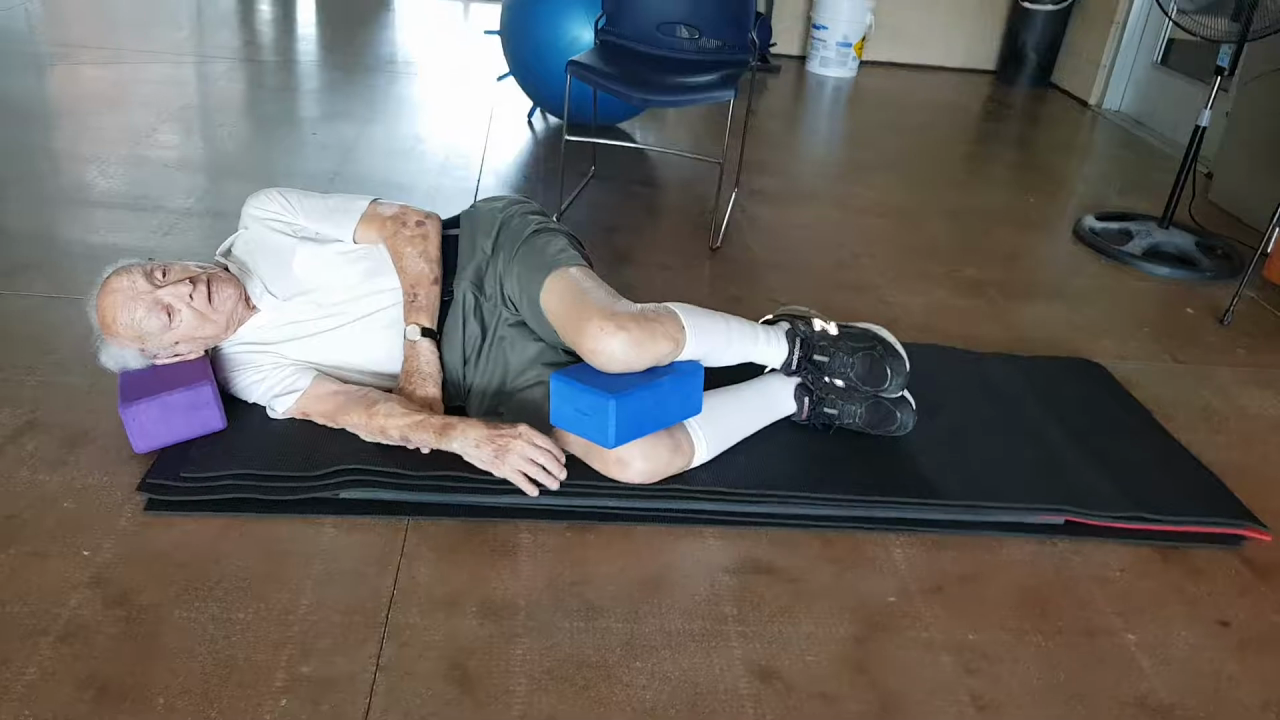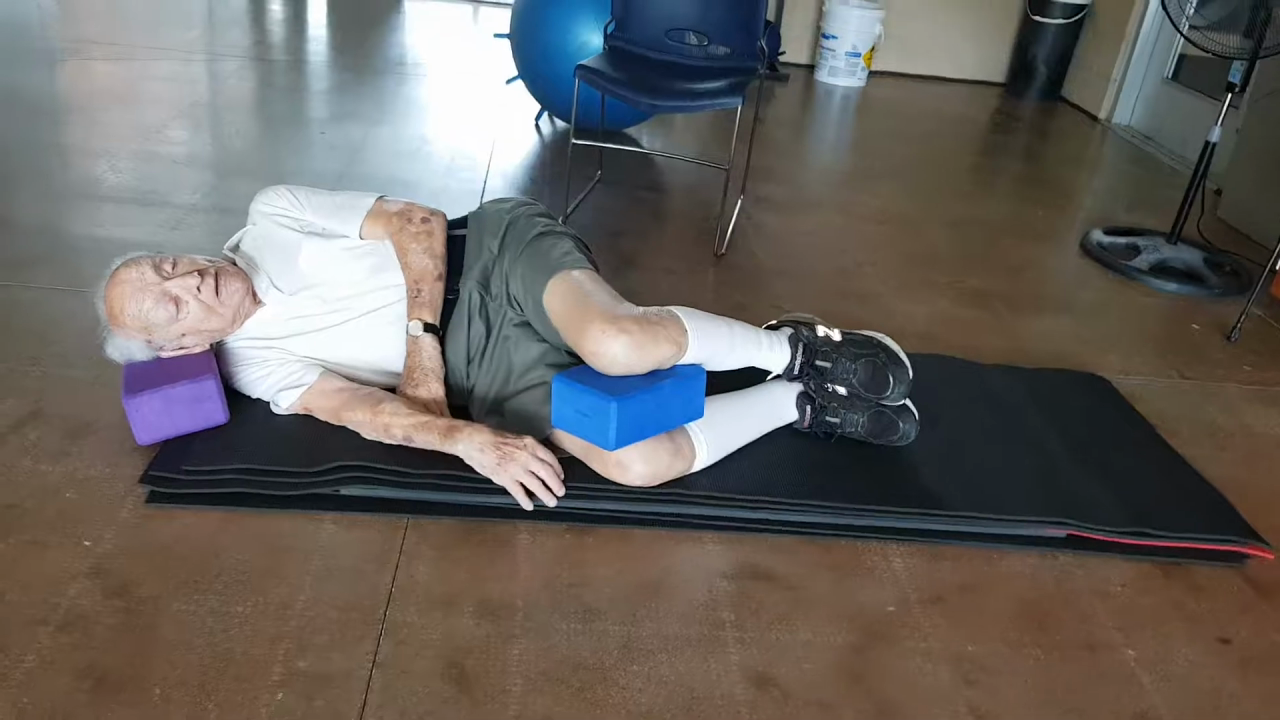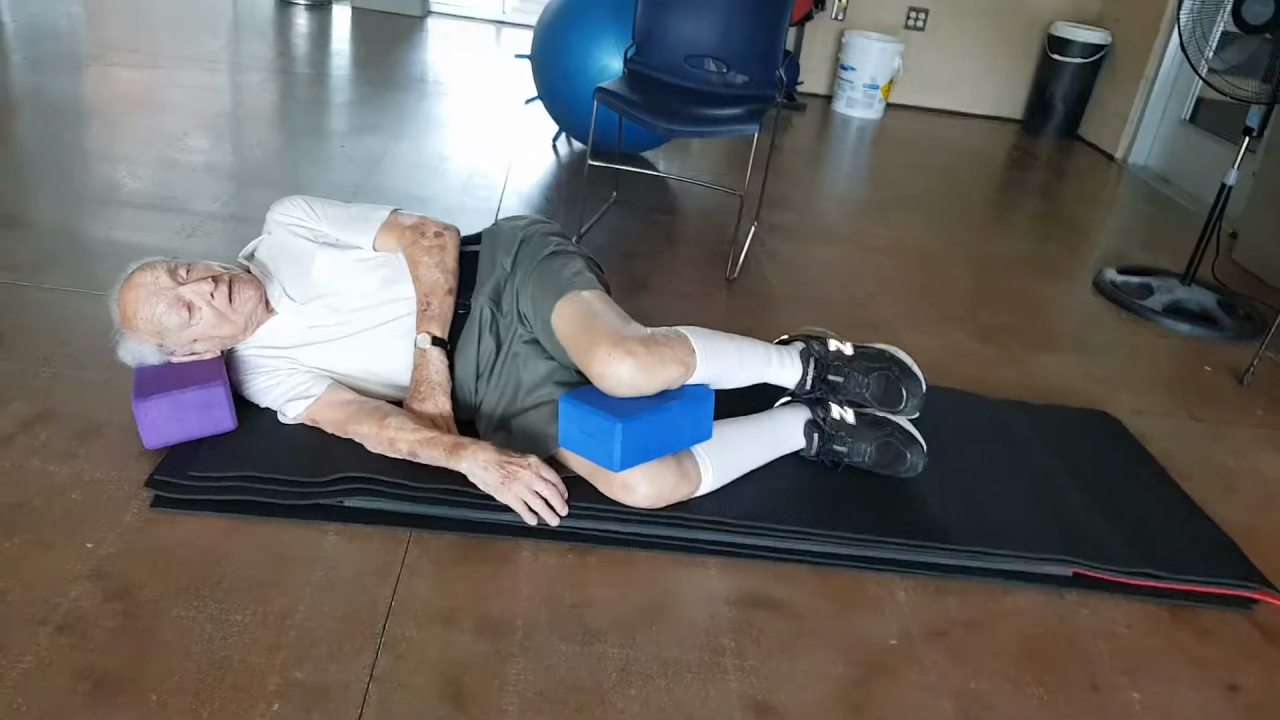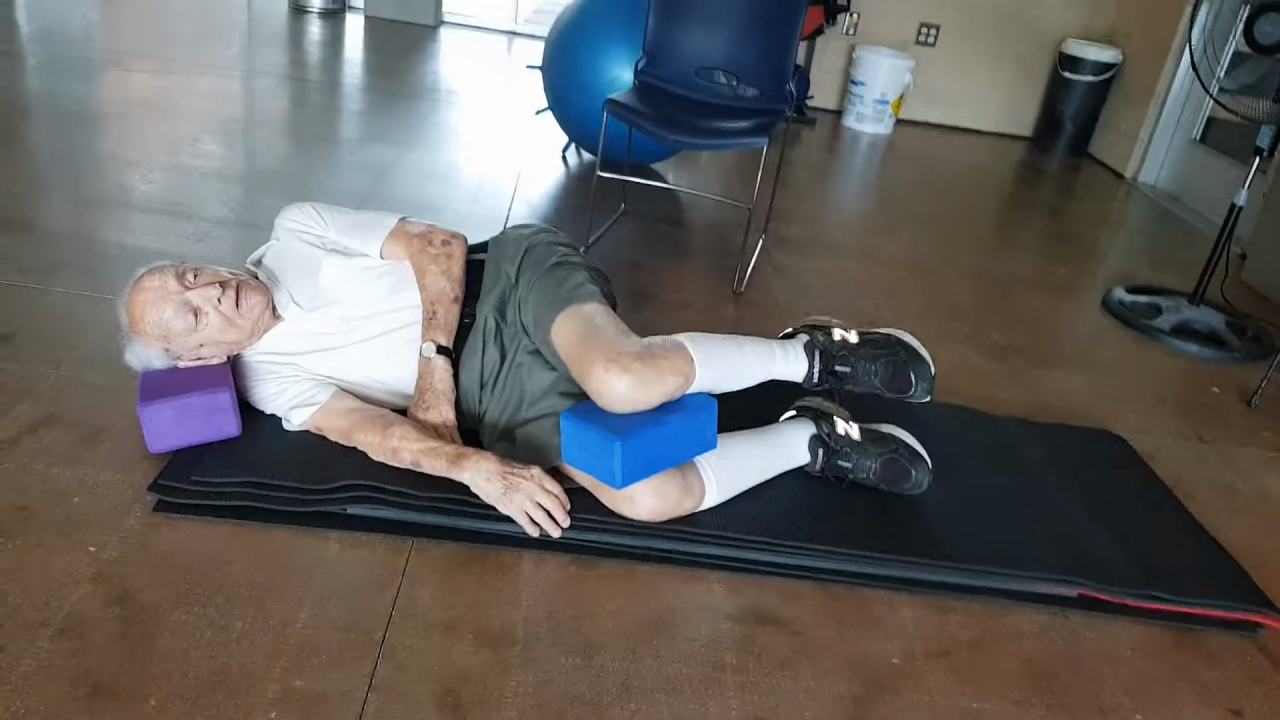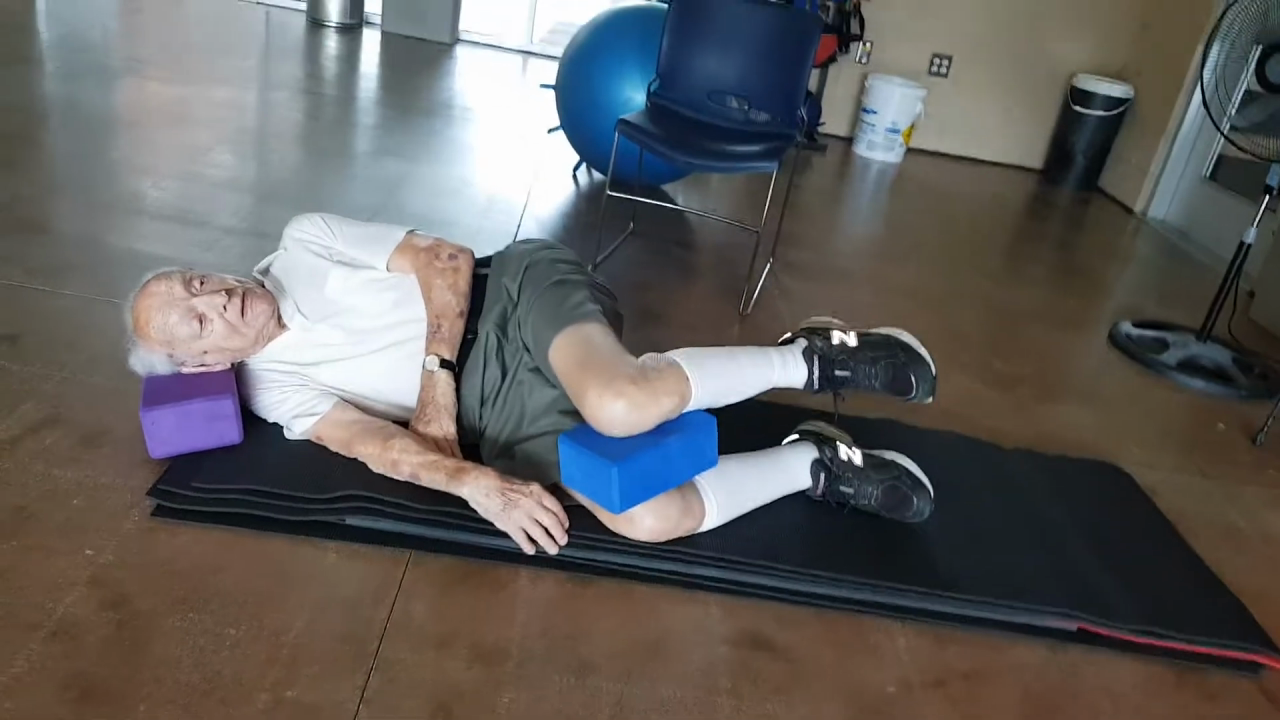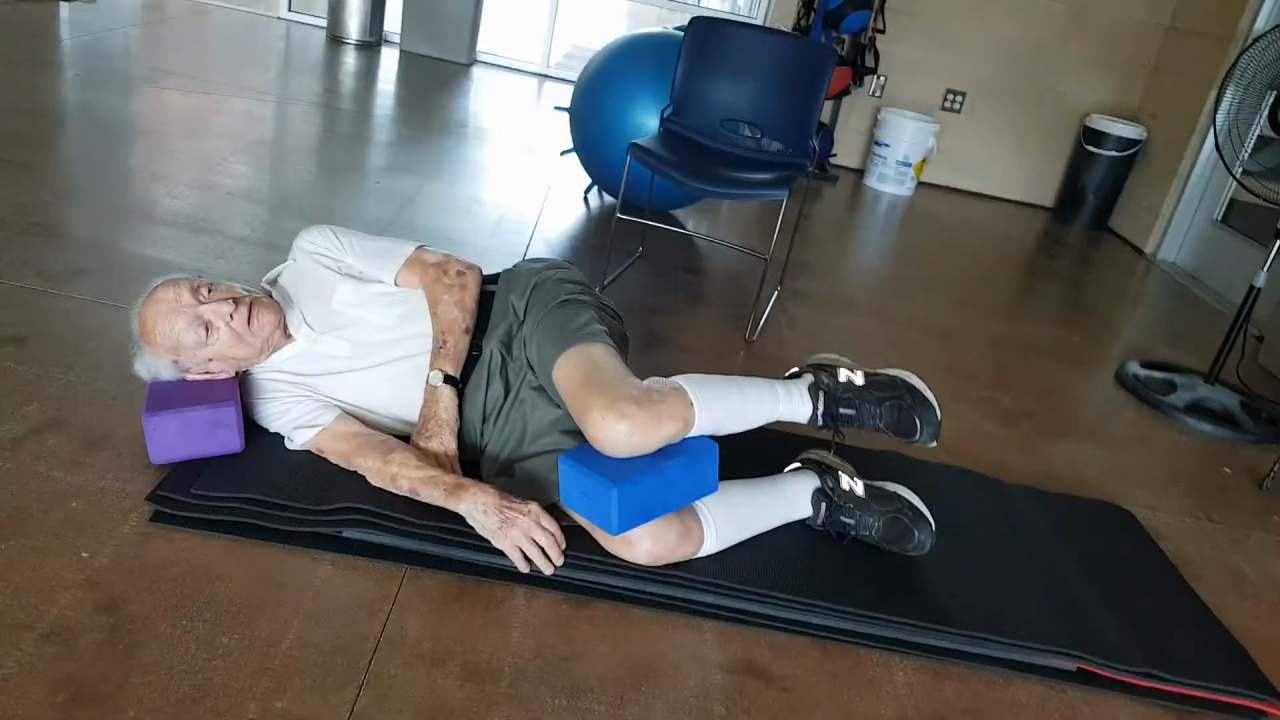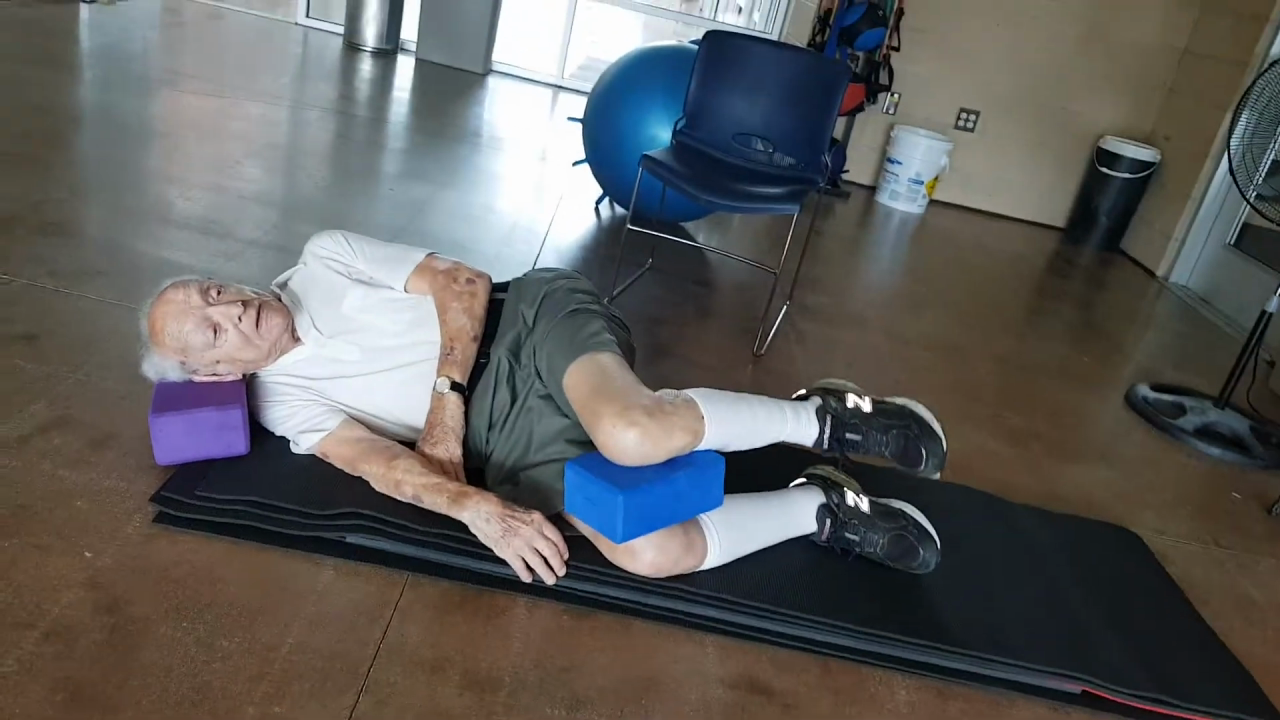
dt=0.2s
person 1, frame 1
left shoulder: (263, 220)
right shoulder: (250, 373)
left elbow: (412, 226)
right elbow: (362, 415)
left wrist: (417, 344)
right wrist: (465, 435)
right hip: (478, 369)
left knee: (615, 340)
right knee: (638, 458)
left ankle: (787, 343)
right ankle: (796, 396)
person 1, frame 2
left shoulder: (271, 216)
right shoulder: (253, 367)
left elbow: (418, 223)
right elbow: (363, 411)
left wrist: (419, 338)
right wrist: (465, 439)
right hip: (484, 366)
left knee: (617, 342)
right knee: (637, 460)
left ankle: (789, 348)
right ankle: (798, 403)
person 1, frame 3
left shoulder: (287, 226)
right shoulder: (263, 376)
left elbow: (431, 238)
right elbow: (370, 426)
left wrist: (425, 348)
right wrist: (473, 460)
right hip: (490, 385)
left knee: (624, 364)
right knee: (645, 485)
left ankle: (803, 366)
right ankle: (806, 427)
person 1, frame 4
left shoulder: (293, 233)
right shoulder: (269, 383)
left elbow: (438, 246)
right elbow: (378, 434)
left wrist: (430, 359)
right wrist: (475, 467)
right hip: (499, 397)
left knee: (621, 380)
right knee: (648, 496)
left ankle: (808, 355)
right ankle: (812, 443)
person 1, frame 5
left shoulder: (303, 242)
right shoulder: (273, 392)
left elbow: (446, 260)
right elbow: (378, 444)
left wrist: (434, 373)
right wrist: (474, 482)
right hip: (498, 413)
left knee: (618, 403)
right knee: (648, 518)
left ankle: (810, 360)
right ankle: (815, 464)
person 1, frame 6
left shoulder: (312, 255)
right shoulder: (276, 401)
left elbow: (455, 276)
right elbow: (378, 459)
left wrist: (438, 388)
right wrist: (474, 502)
right hip: (500, 431)
left knee: (621, 425)
right knee: (649, 540)
left ankle: (815, 396)
right ankle: (816, 494)
person 1, frame 7
left shoulder: (323, 259)
right shoulder: (283, 403)
left elbow: (465, 284)
right elbow: (382, 465)
left wrist: (444, 395)
right wrist: (477, 510)
right hip: (506, 440)
left knee: (632, 433)
right knee: (652, 554)
left ankle: (821, 418)
right ankle: (822, 511)
